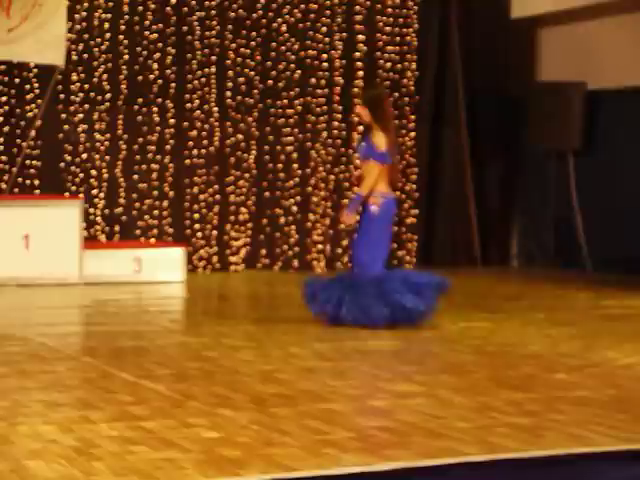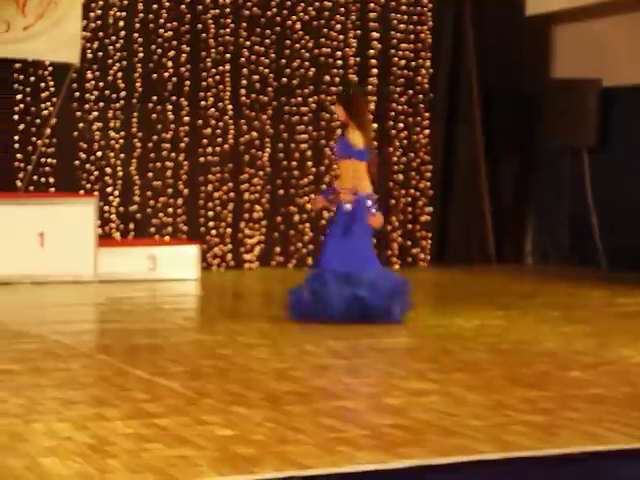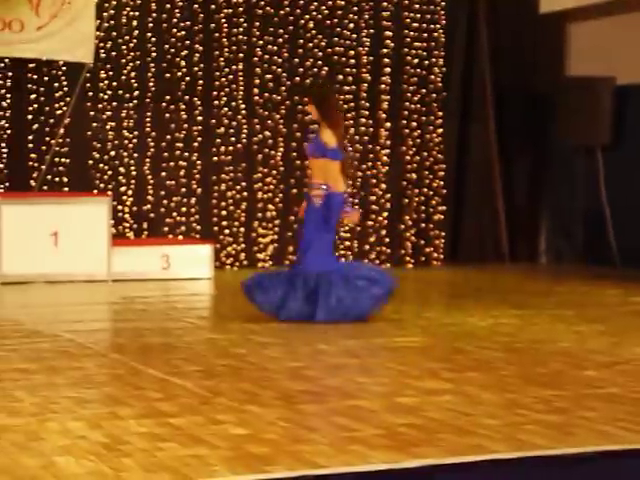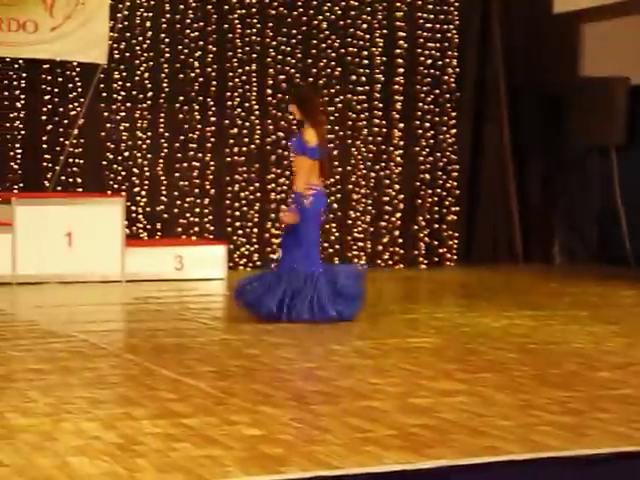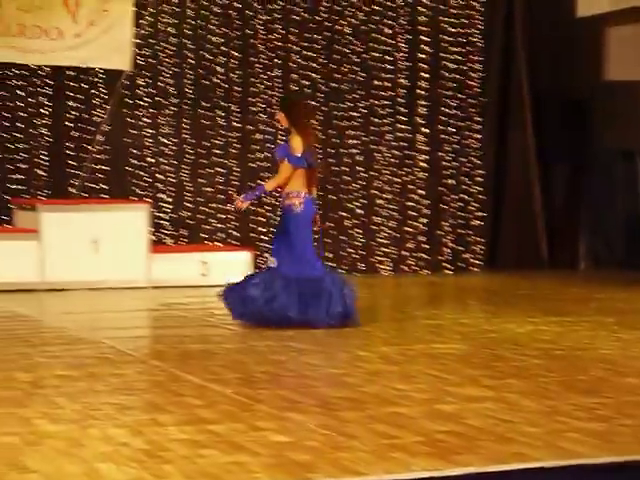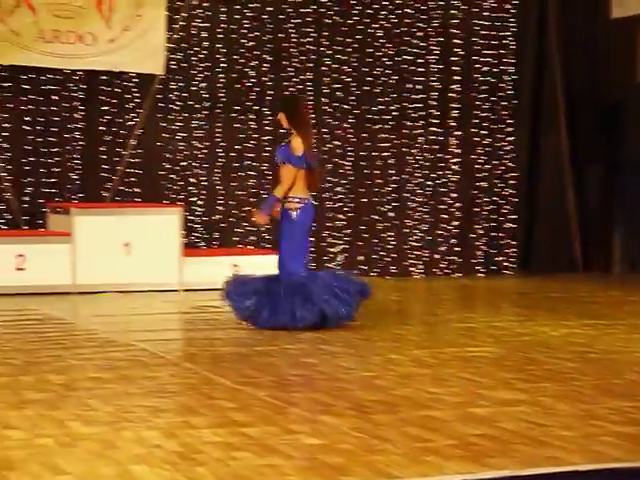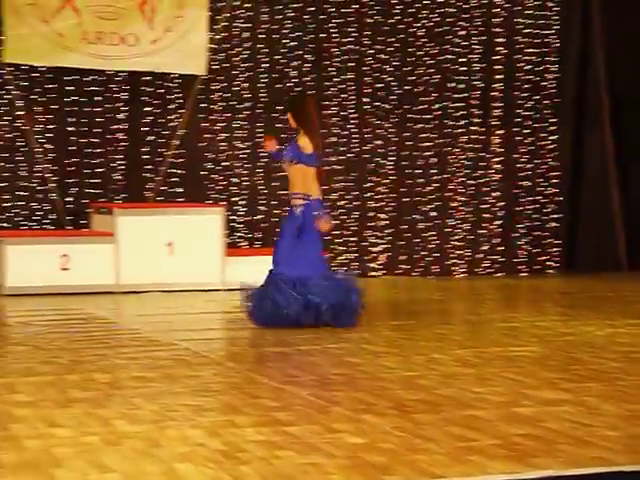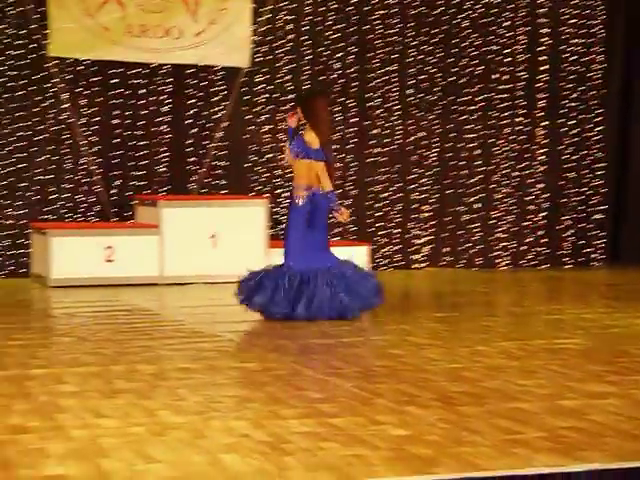
dt=0.2s
person 1, frame 1
left shoulder: (378, 137)
right shoulder: (376, 136)
left elbow: (372, 177)
left wrist: (352, 207)
left hip: (378, 203)
right hip: (377, 203)
left knee: (368, 260)
right knee: (369, 260)
person 1, frame 2
left shoulder: (355, 135)
right shoulder: (351, 134)
left elbow: (361, 175)
left wrist: (371, 209)
right wrist: (327, 195)
left hip: (353, 202)
right hip: (349, 201)
left knee: (334, 256)
right knee: (358, 258)
left ankle: (334, 303)
right ankle: (382, 303)
person 1, frame 3
left shoulder: (326, 134)
right shoulder: (326, 132)
left elbow: (336, 173)
left wrist: (346, 206)
right wrist: (308, 200)
left hip: (324, 198)
right hip: (320, 197)
left knee: (315, 255)
right knee: (320, 254)
left ankle: (317, 305)
person 1, frame 4
left shoulder: (308, 132)
right shoulder: (311, 132)
left elbow: (305, 173)
left wrist: (292, 207)
left hip: (308, 198)
right hip: (309, 197)
left knee: (306, 255)
right knee: (292, 252)
left ankle: (317, 307)
person 1, frame 5
left shoulder: (296, 140)
right shoulder: (301, 140)
left elbow: (282, 178)
right elbow: (310, 176)
left wrist: (250, 196)
right wrist: (311, 211)
left hip: (297, 205)
right hip: (299, 204)
left knee: (306, 260)
right knee: (280, 257)
left ankle: (330, 310)
right ankle: (275, 307)
person 1, frame 6
left shoulder: (296, 141)
right shoulder: (298, 140)
left elbow: (288, 181)
left wrist: (265, 208)
right wrist: (278, 203)
left hip: (296, 208)
right hip: (296, 207)
left knee: (291, 264)
right knee: (291, 264)
left ankle: (337, 296)
right ankle: (296, 313)
person 1, frame 7
left shoulder: (304, 140)
right shoulder: (302, 140)
left elbow: (312, 178)
left wrist: (320, 213)
right wrist: (276, 153)
left hip: (304, 205)
right hip: (305, 205)
left knee: (286, 261)
right knee: (310, 262)
left ankle: (294, 311)
right ankle: (333, 309)
person 1, frame 8
left shoulder: (310, 135)
right shoulder: (307, 134)
left elbow: (321, 173)
right elbow: (290, 159)
left wrist: (335, 205)
right wrist: (290, 130)
left hip: (306, 198)
right hip: (308, 198)
left knee: (297, 254)
right knee: (317, 253)
left ankle: (290, 305)
